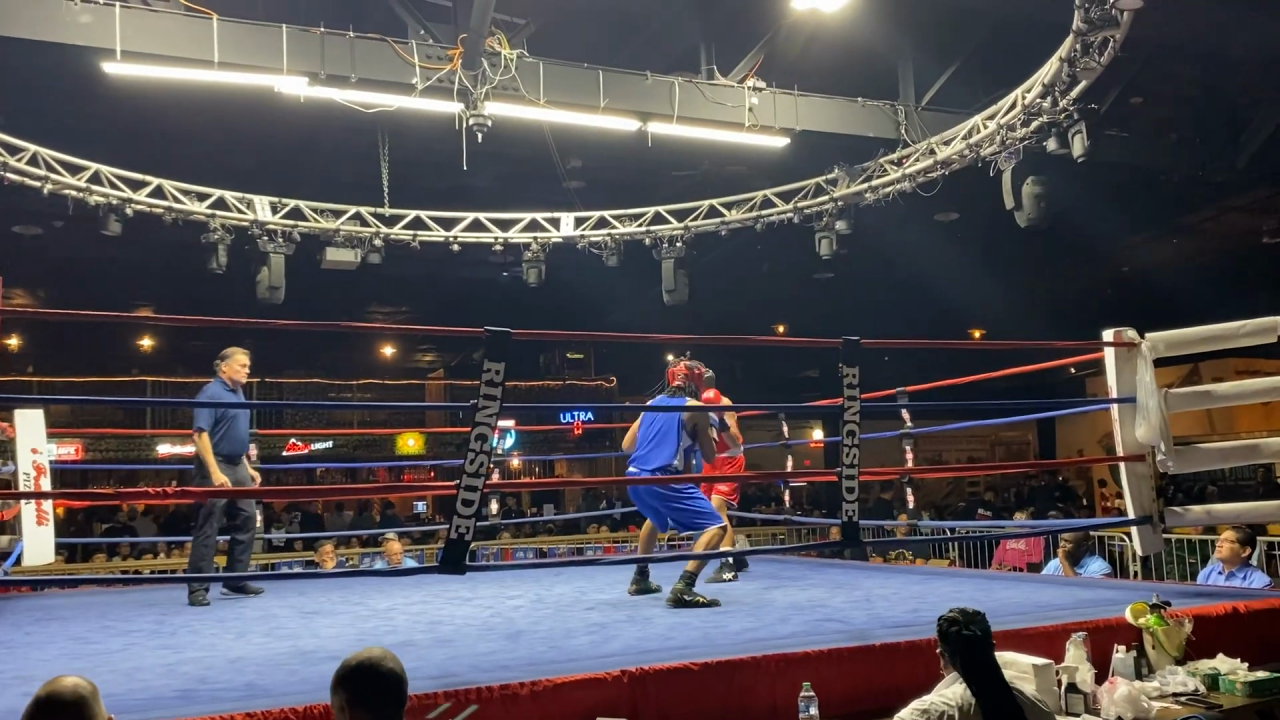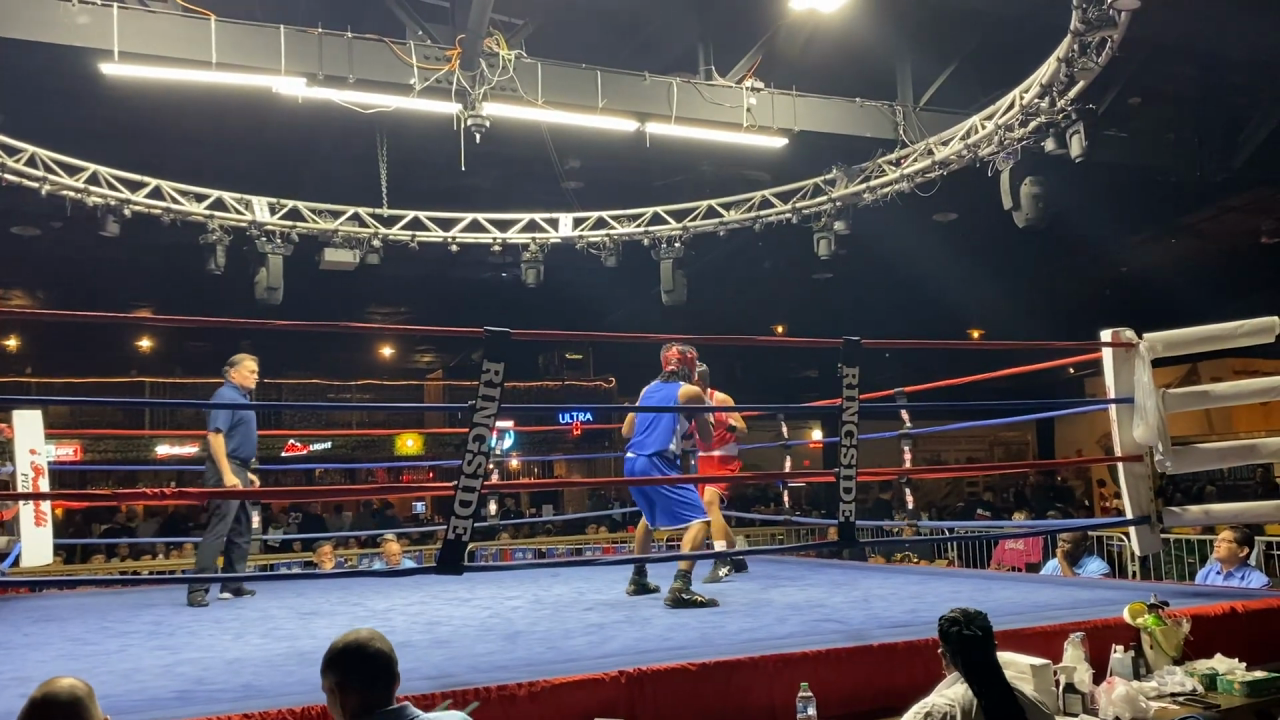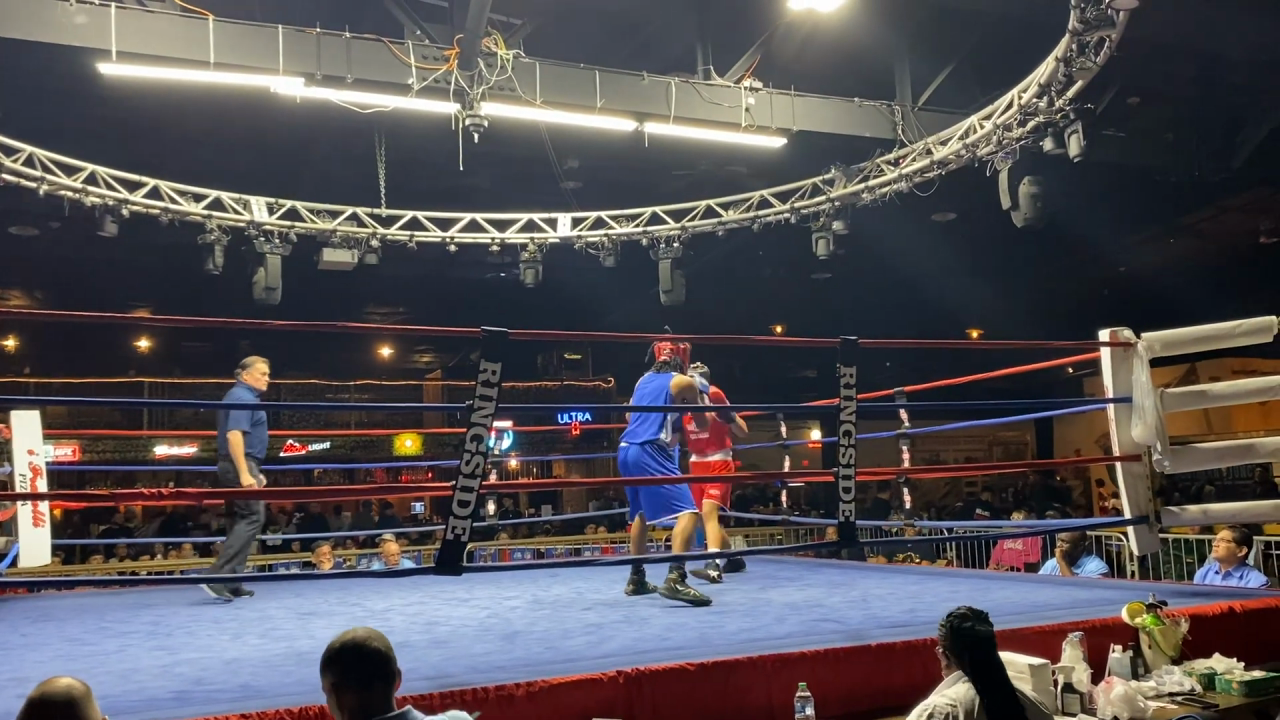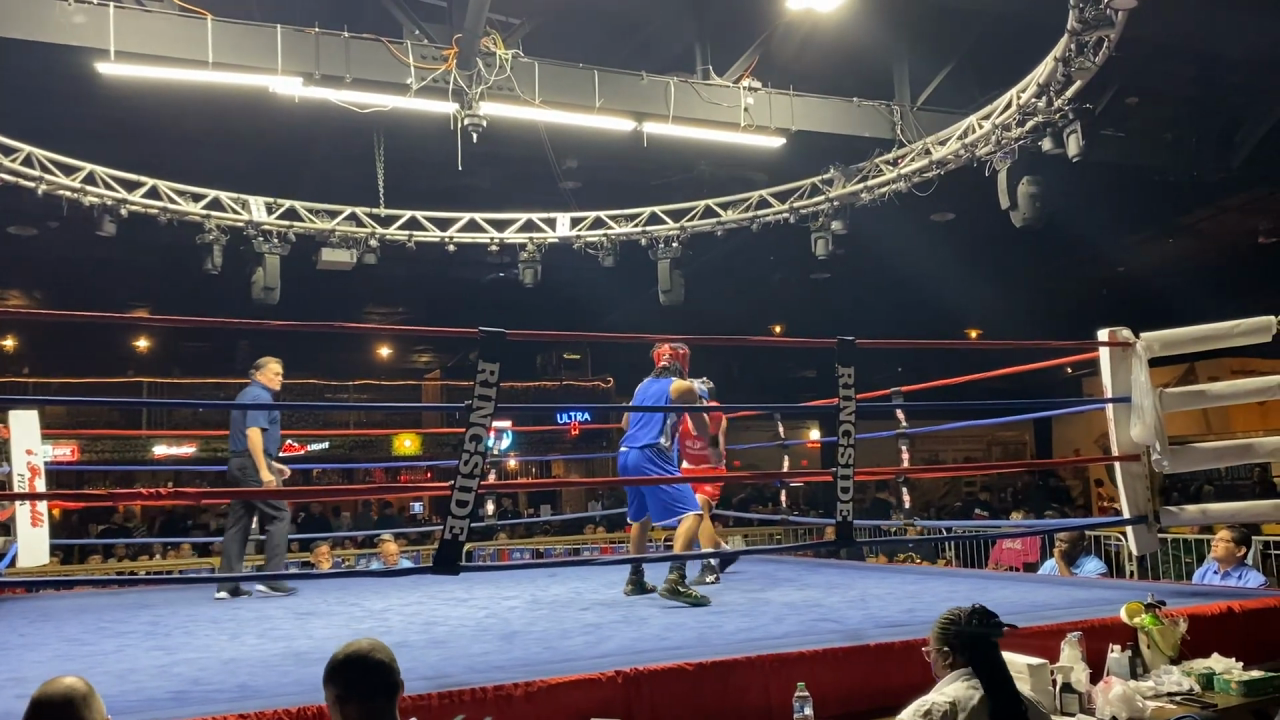
dt=0.2s
person 1, frame 1
left shoulder: (652, 404)
right shoulder: (697, 408)
left elbow: (627, 446)
right elbow: (710, 458)
right wrist: (710, 430)
left hip: (635, 477)
right hip: (662, 477)
left knee: (656, 518)
right knee: (715, 526)
left ankle: (640, 579)
right ankle: (683, 589)
person 1, frame 2
left shoulder: (648, 390)
right shoulder: (692, 392)
left elbow: (627, 431)
right elbow: (706, 438)
right wrist: (705, 415)
left hip: (632, 463)
right hip: (658, 464)
left knee: (651, 516)
right knee: (698, 521)
left ankle: (638, 579)
right ankle: (680, 588)
person 1, frame 3
left shoulder: (644, 380)
right shoulder: (685, 382)
right elbow: (703, 425)
right wrist: (702, 396)
left hip: (626, 452)
right hip: (651, 453)
left knee: (642, 513)
right knee: (686, 512)
left ankle: (636, 578)
right ankle: (675, 580)
person 1, frame 4
left shoulder: (643, 385)
right shoulder: (684, 387)
right elbow: (704, 432)
right wrist: (701, 404)
left hip: (626, 456)
right hip: (651, 457)
left knee: (641, 516)
right knee: (691, 513)
left ankle: (635, 579)
right ankle: (675, 580)
person 2, frame 1
left shoulder: (238, 394)
right shoulder: (210, 393)
right elbow: (200, 434)
left wrist: (248, 467)
right wrist: (215, 472)
left hip: (237, 468)
right hip: (215, 470)
left knee: (246, 521)
right knee: (207, 528)
left ankle: (235, 580)
right ankle: (198, 588)
person 2, frame 2
left shoulder: (242, 398)
right shoulder: (226, 396)
right elbow: (215, 435)
left wrist: (246, 471)
right wrist: (227, 474)
left hip: (238, 470)
right hip: (226, 471)
left knee: (242, 529)
right knee: (219, 528)
left ankle: (232, 584)
right ankle: (198, 588)
person 2, frame 3
left shoulder: (245, 397)
right shoulder: (242, 397)
right elbow: (234, 435)
left wrist: (253, 472)
right wrist: (245, 474)
left hip: (242, 468)
right hip: (240, 468)
left knee: (240, 522)
right knee: (252, 519)
left ankle: (230, 583)
right ankle: (218, 576)
person 2, frame 4
left shoulder: (248, 395)
right shoulder: (260, 396)
right elbow: (253, 433)
left wrist: (272, 464)
right wrist: (264, 470)
left hip: (239, 464)
right hip: (252, 466)
left knee: (238, 522)
right knee: (279, 516)
left ankle: (227, 584)
right ankle: (271, 578)
person 3, frame 1
left shoulder: (723, 404)
left elbow: (734, 440)
left wrist: (720, 418)
left hip: (730, 461)
right hip: (711, 461)
left knee: (717, 507)
left ankle: (728, 566)
right ankle: (737, 558)
person 3, frame 2
left shoulder: (721, 399)
left elbow: (744, 430)
left wrist: (728, 425)
left hip: (725, 458)
right hip: (704, 460)
left knee: (710, 502)
right knee: (710, 513)
left ankle: (722, 561)
right ankle: (736, 559)
person 3, frame 3
left shoulder: (717, 401)
left elbow: (743, 432)
left hip: (719, 463)
right hip: (697, 464)
left knee: (709, 511)
right knee: (705, 516)
left ankle: (713, 565)
right ankle: (734, 559)
person 3, frame 4
left shoulder: (717, 419)
left elbow: (717, 458)
left wrist: (714, 434)
left hip: (712, 469)
right hip: (688, 470)
left knee: (700, 507)
left ankle: (709, 567)
right ankle: (725, 552)
